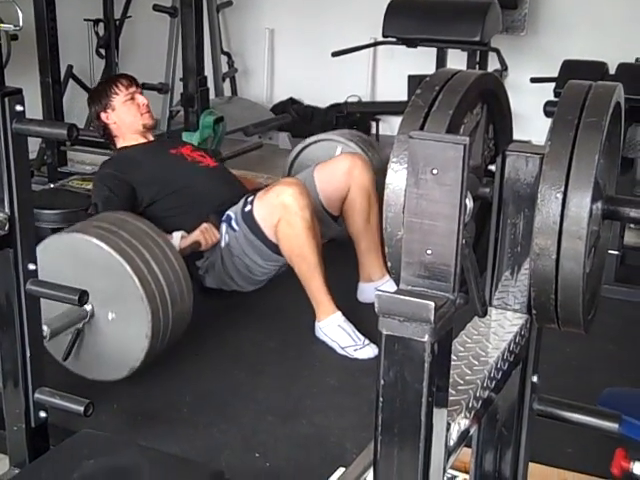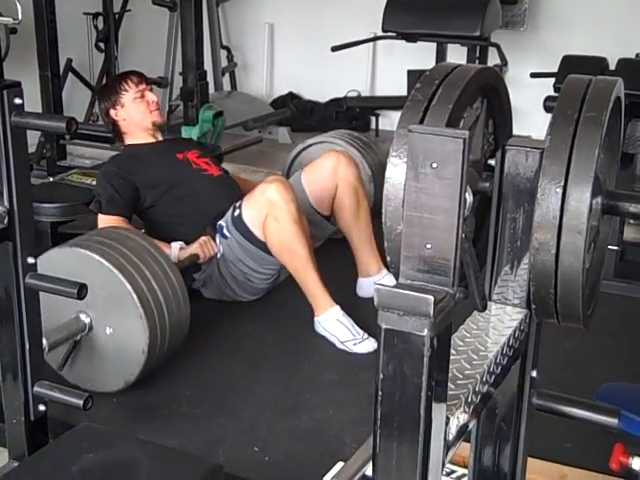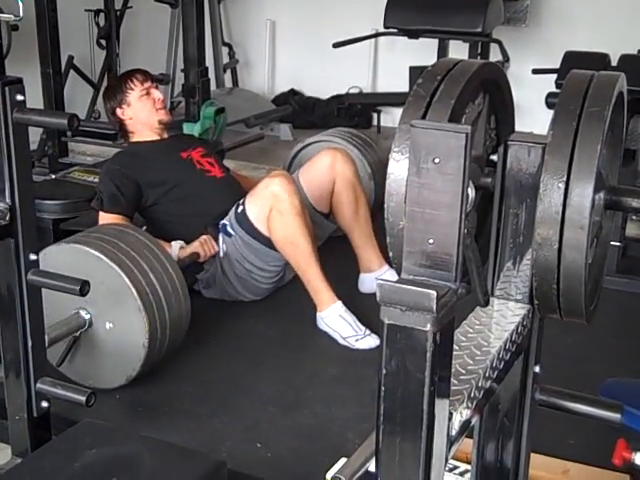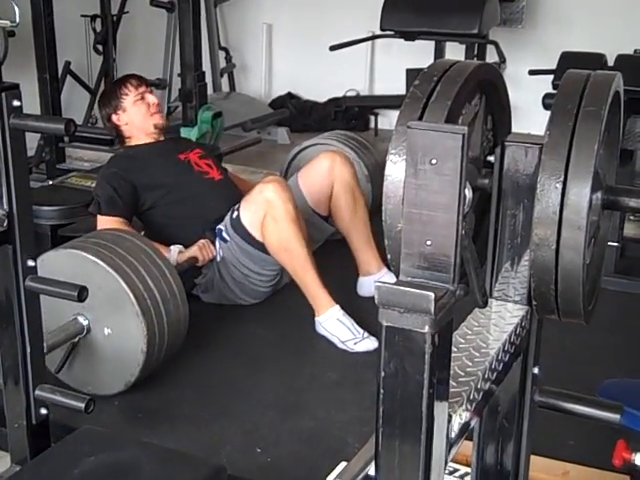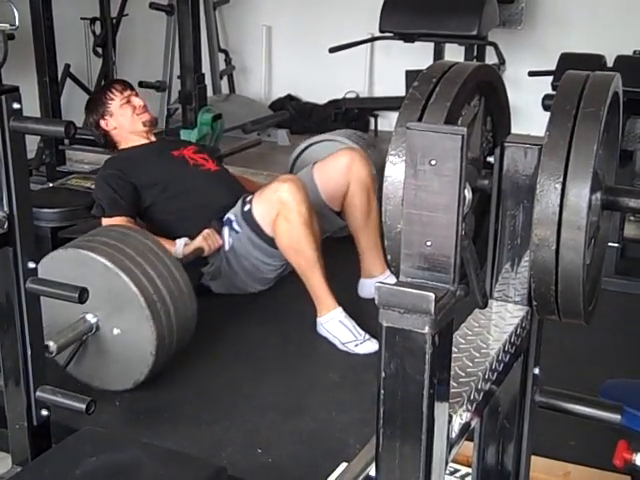
dt=0.2s
person 1, frame 1
left shoulder: (175, 145)
right shoulder: (115, 173)
left wrist: (271, 188)
right wrist: (179, 240)
left hip: (260, 215)
right hip: (224, 245)
left knee: (352, 166)
right knee: (289, 196)
left ankle: (374, 282)
right ankle: (328, 320)
person 1, frame 2
left shoulder: (185, 146)
right shoulder: (120, 170)
right wrist: (176, 251)
left hip: (265, 232)
right hip: (221, 258)
left knee: (336, 164)
right knee: (274, 192)
left ankle: (373, 276)
right ankle: (327, 314)
person 1, frame 3
left shoulder: (192, 143)
right shoulder: (123, 168)
right wrist: (177, 250)
left hip: (273, 241)
right hip: (223, 260)
left knee: (333, 161)
right knee: (278, 186)
left ankle: (375, 272)
right ankle: (329, 310)
person 1, frame 4
left shoulder: (187, 146)
right shoulder: (120, 171)
right wrist: (176, 255)
left hip: (273, 246)
right hip: (221, 264)
left knee: (332, 164)
right knee: (272, 192)
left ankle: (374, 275)
right ankle: (327, 314)
person 1, frame 5
left shoulder: (180, 145)
right shoulder: (117, 172)
left wrist: (271, 192)
right wrist: (181, 247)
left hip: (260, 219)
right hip: (226, 248)
left knee: (350, 161)
right knee: (286, 190)
left ankle: (375, 277)
right ankle: (329, 315)
